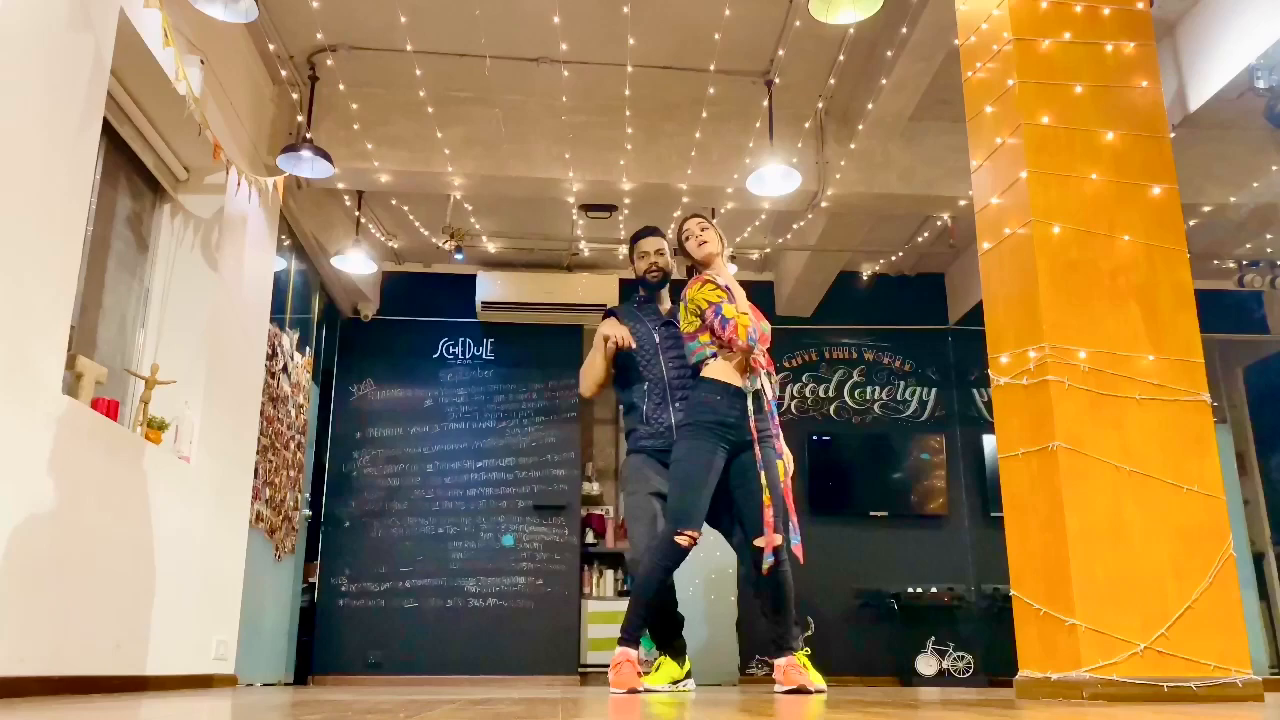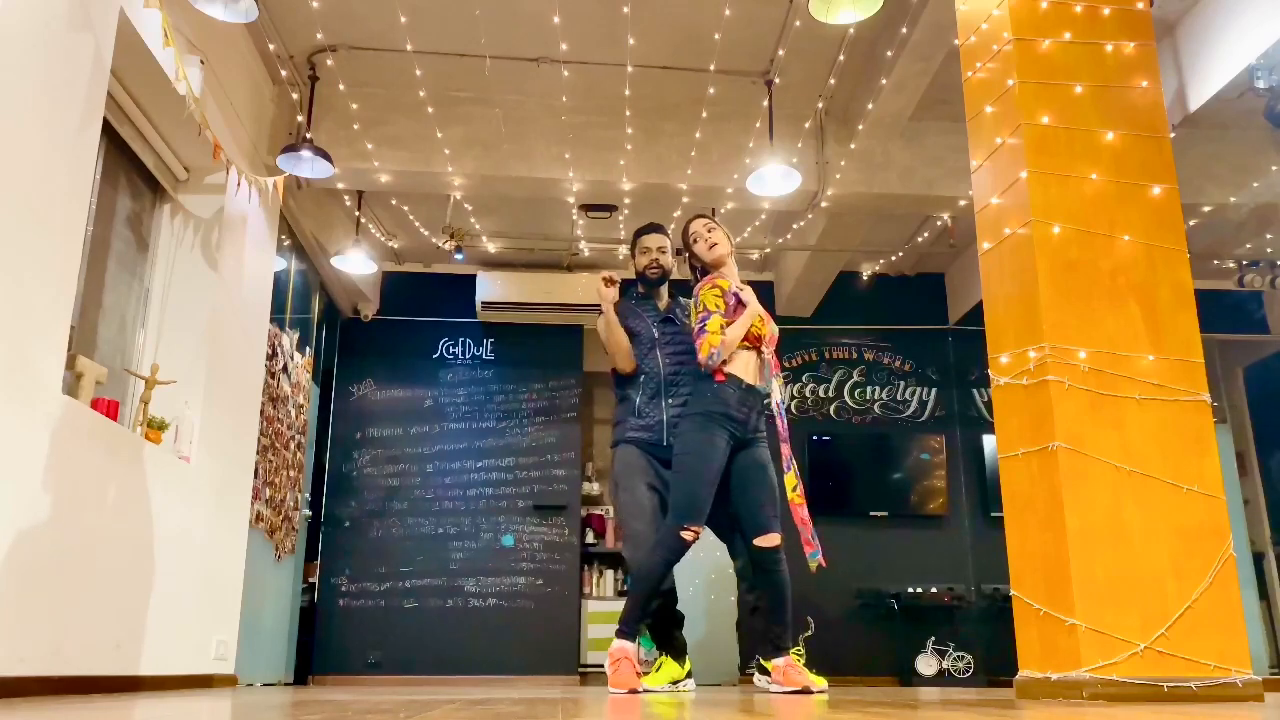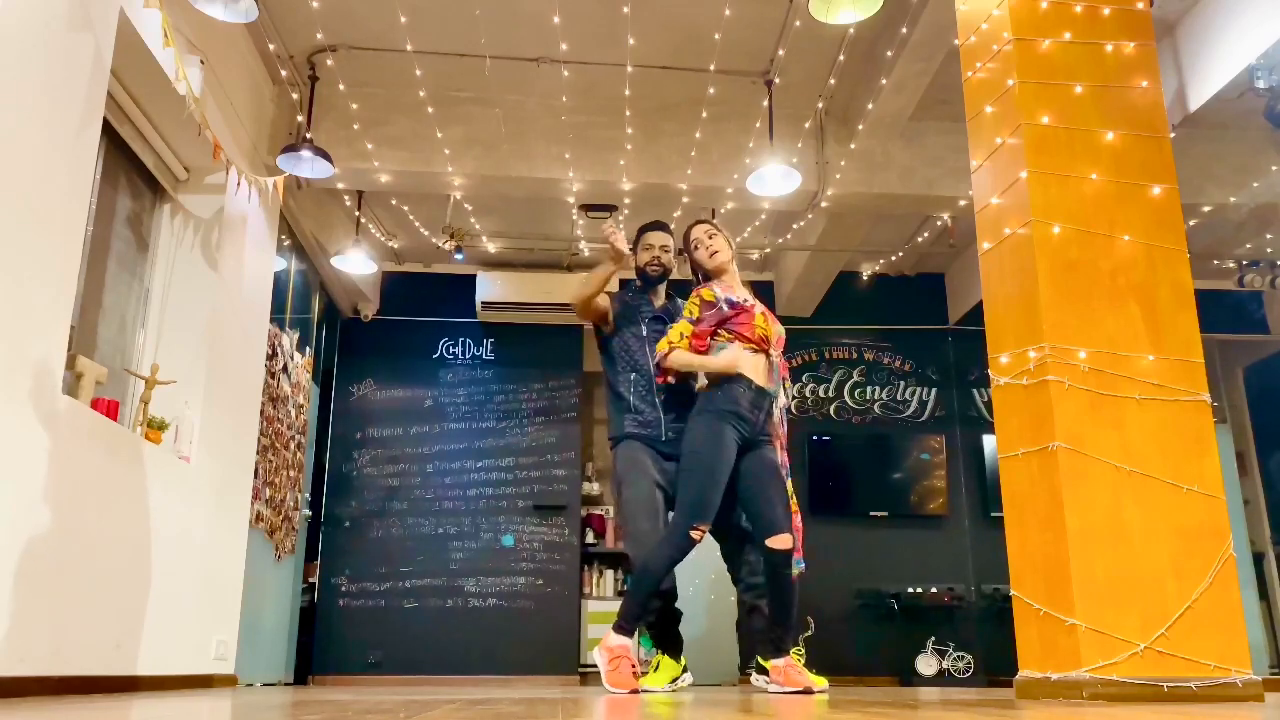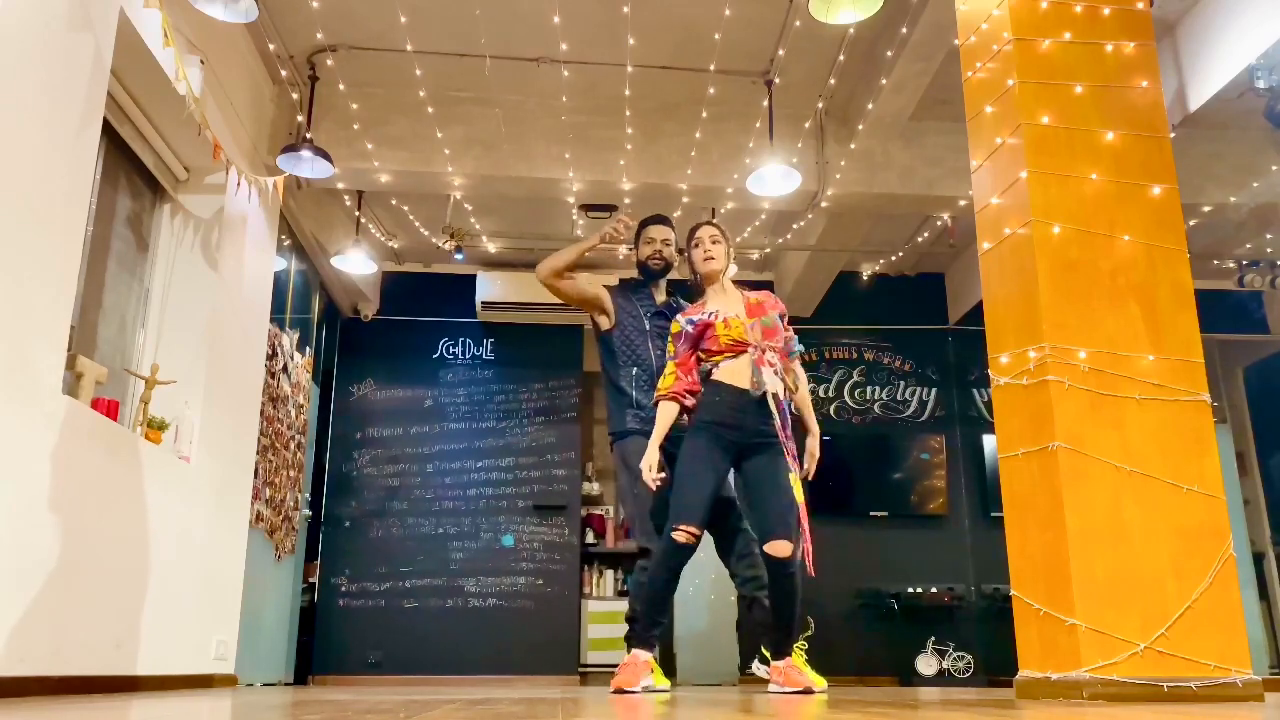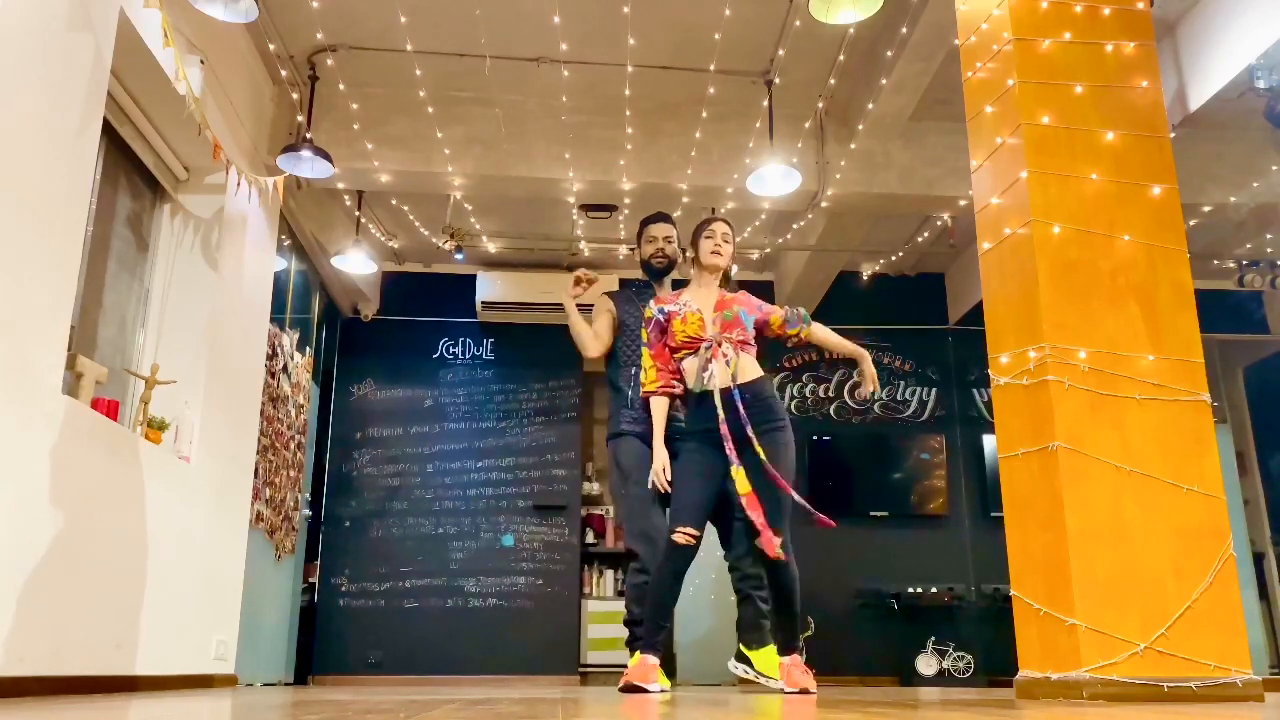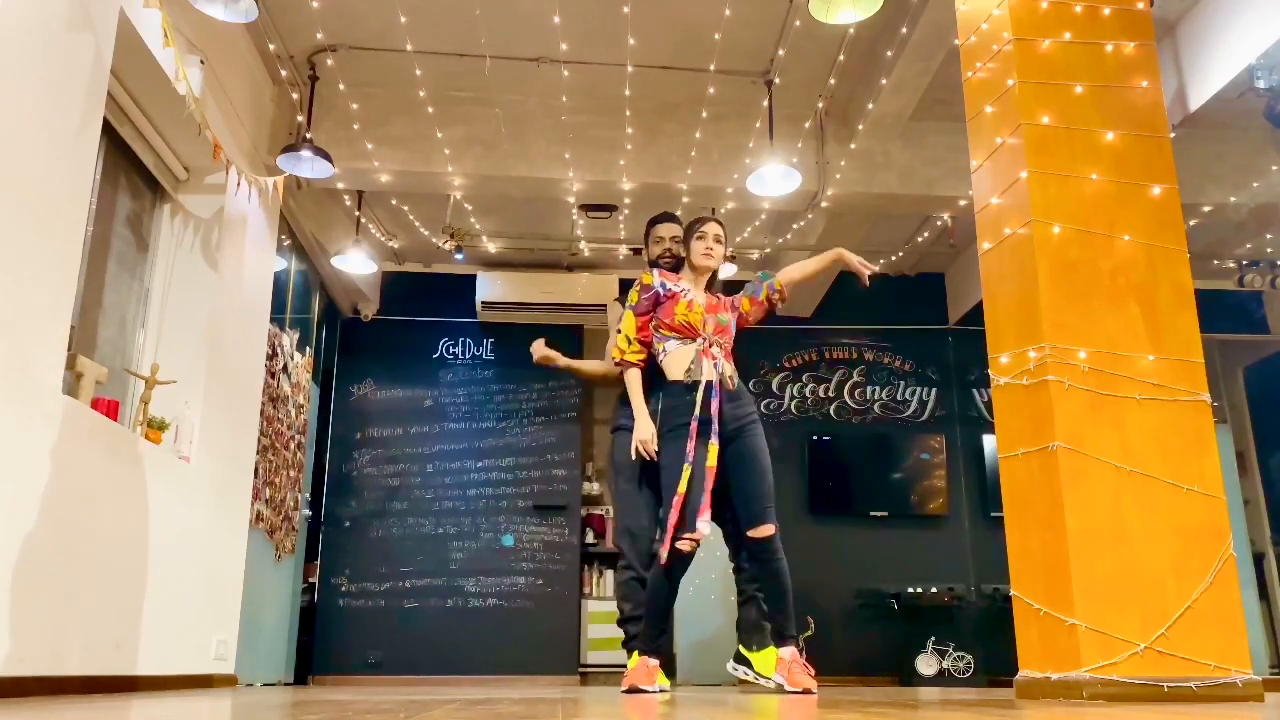
dt=0.3s
person 1, frame 1
left shoulder: (738, 297)
right shoulder: (704, 287)
right elbow: (742, 341)
left wrist: (779, 438)
right wrist: (741, 300)
left hip: (751, 423)
right hip: (710, 416)
left knee: (770, 540)
right knee: (679, 536)
left ankle: (787, 661)
right ankle: (626, 651)
person 1, frame 2
left shoulder: (743, 296)
right shoulder: (715, 287)
right elbow: (713, 356)
left wrist: (773, 439)
right wrist: (751, 312)
left hip: (751, 423)
right hip: (715, 412)
left knee: (768, 541)
right knee: (683, 531)
left ankle: (781, 662)
right ankle: (623, 646)
person 1, frame 3
left shoulder: (754, 306)
right shoulder: (711, 296)
right elbow: (668, 355)
left wrist: (776, 439)
right wrist: (715, 361)
left hip: (758, 428)
right hip: (720, 414)
left knee: (782, 542)
right knee: (689, 529)
left ankle: (781, 663)
right ankle: (619, 641)
person 1, frame 4
left shoulder: (766, 302)
right shoulder: (691, 319)
left elbow: (792, 366)
right elbow: (674, 387)
left wrist: (812, 428)
right wrist: (654, 445)
left hip: (768, 431)
right hip: (714, 424)
left knee: (783, 549)
right knee: (680, 536)
left ankle: (783, 662)
right ankle: (639, 654)
person 1, frame 5
left shoulder: (744, 305)
right shoulder: (663, 307)
left elbow: (802, 325)
right elbow: (657, 380)
left wrist: (859, 354)
right wrist: (659, 444)
left hip: (760, 414)
right hip: (703, 426)
left knee: (773, 539)
right knee: (682, 536)
left ankle: (791, 658)
right ankle: (647, 658)
person 1, frame 6
left shoulder: (726, 307)
right shoulder: (656, 284)
left elbow: (778, 282)
right elbow: (629, 351)
left wrist: (836, 254)
right wrist: (640, 415)
left hip: (737, 414)
right hip: (684, 417)
left knee: (762, 533)
right knee: (683, 538)
left ankle: (787, 654)
right ankle: (646, 658)
person 2, frame 1
right shoulder: (617, 323)
right elbow: (588, 387)
right wrist: (609, 345)
right hip: (647, 453)
right knee: (647, 557)
right ankle: (672, 659)
person 2, frame 2
left shoulder: (695, 312)
right shoulder: (619, 314)
right elbow: (625, 364)
right wrist: (607, 307)
right hip: (638, 446)
left knee: (748, 541)
right knee: (643, 552)
right ankle: (672, 656)
person 2, frame 3
left shoulder: (689, 316)
right shoulder: (611, 308)
right elbow: (581, 300)
right wrist: (615, 261)
right hip: (637, 443)
left knee: (740, 540)
right knee: (649, 548)
right ankle: (668, 656)
person 2, frame 4
left shoulder: (687, 313)
right shoulder: (609, 301)
right elbow: (547, 274)
right wrist: (598, 238)
left hip: (687, 437)
right hip: (637, 436)
left knee: (736, 535)
right knee: (657, 545)
right ankle: (639, 655)
person 2, frame 5
right shoulder: (615, 304)
right elbow: (592, 350)
right wrist: (572, 300)
right hip: (635, 437)
left knee: (743, 528)
right knee: (648, 547)
left ankle: (755, 645)
right ankle: (644, 656)
person 2, frame 6
right shoulder: (624, 306)
right elbow: (613, 366)
right wrist: (560, 359)
right hip: (636, 432)
left knee: (745, 525)
right knee: (636, 544)
left ankle: (754, 646)
right ankle: (640, 655)
